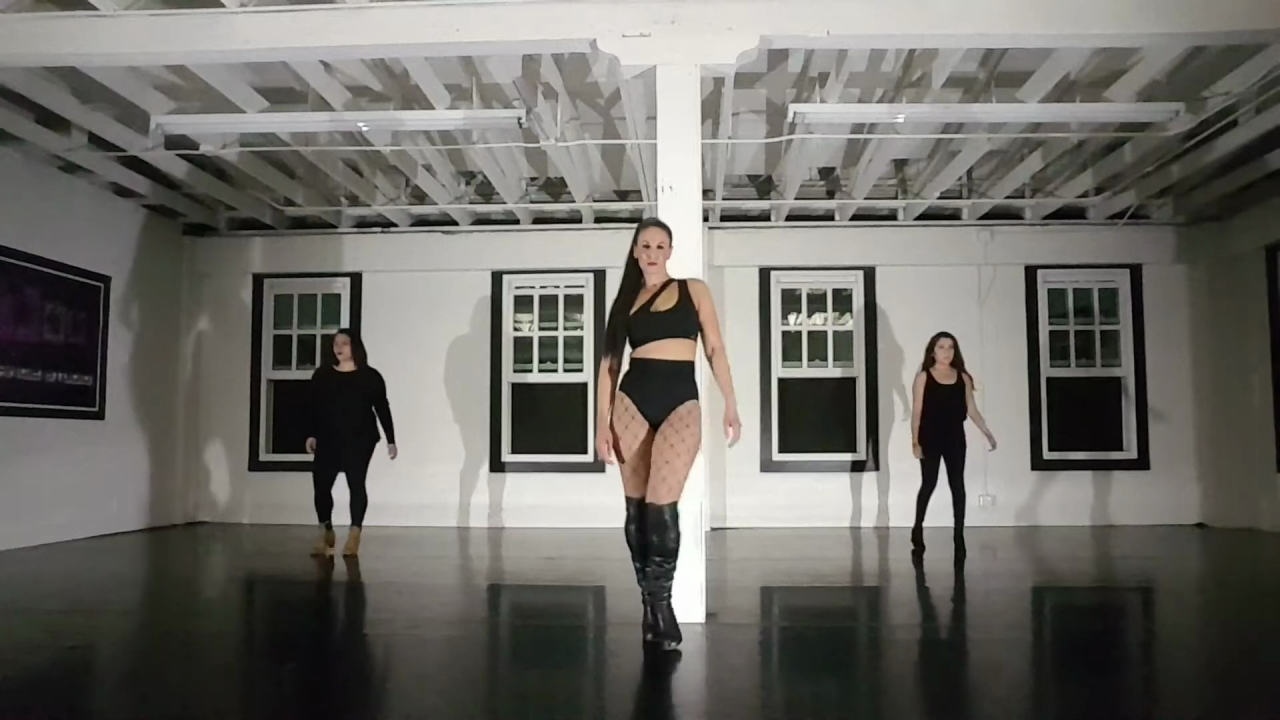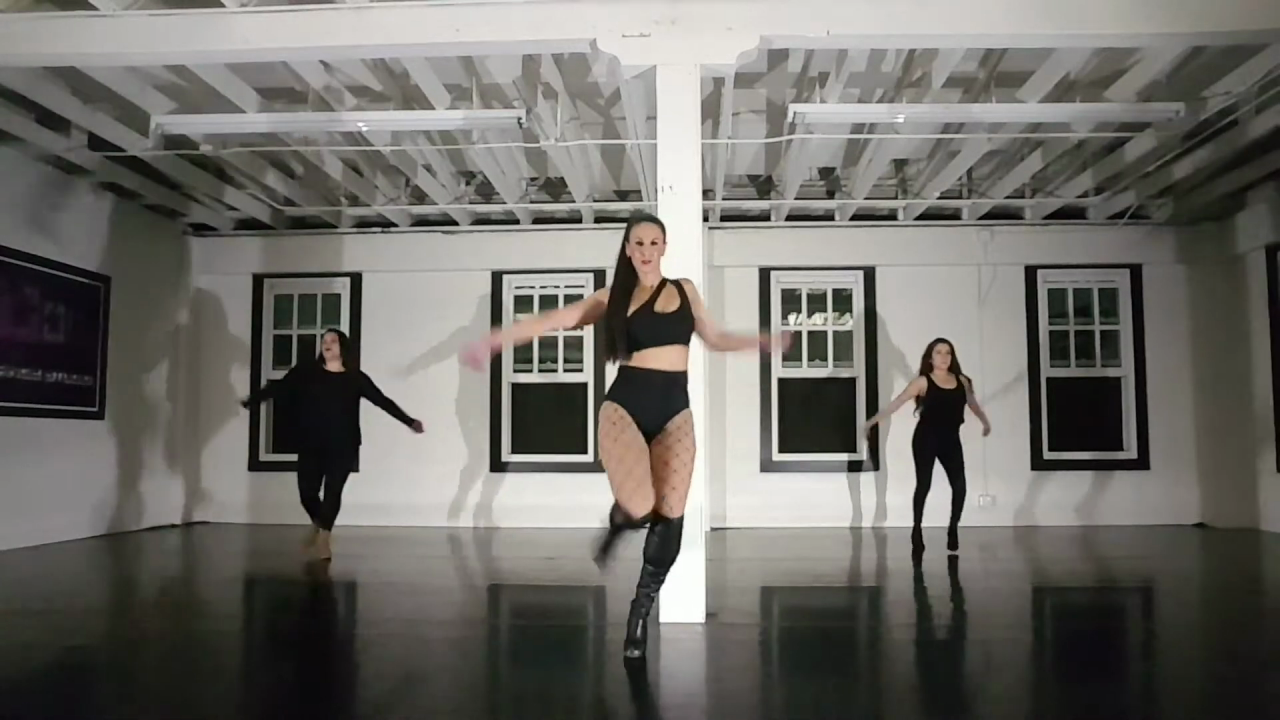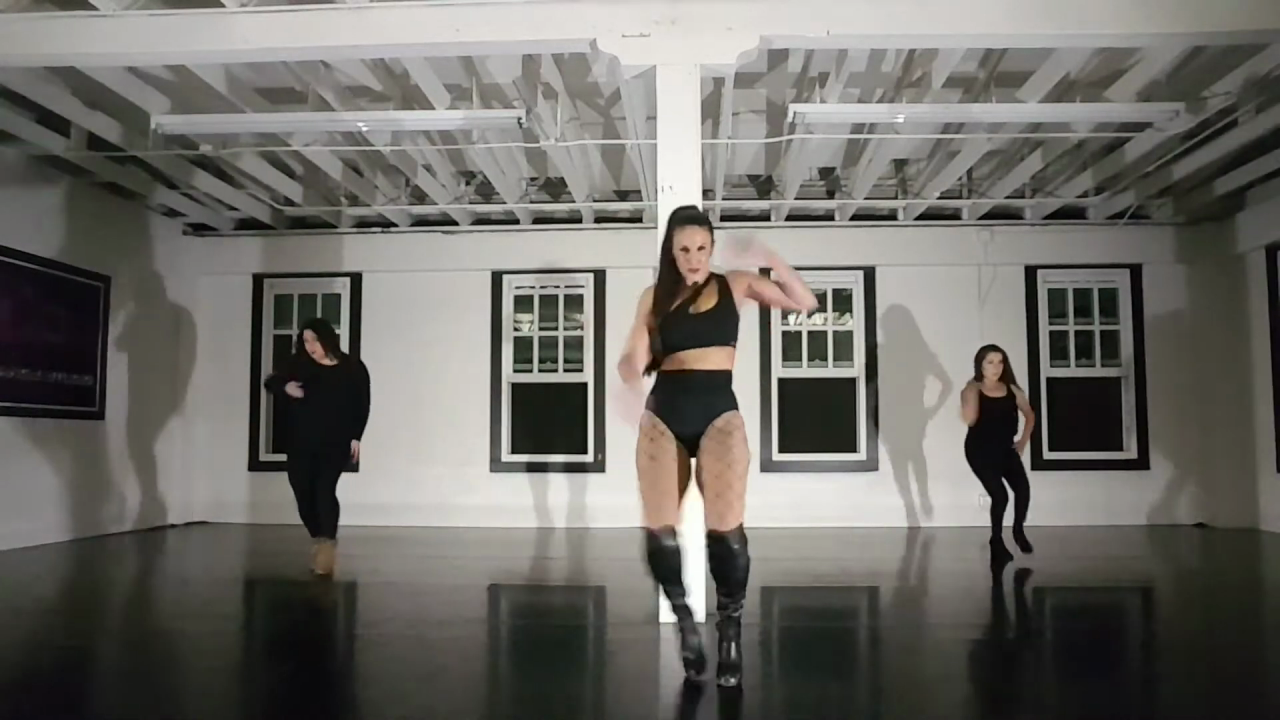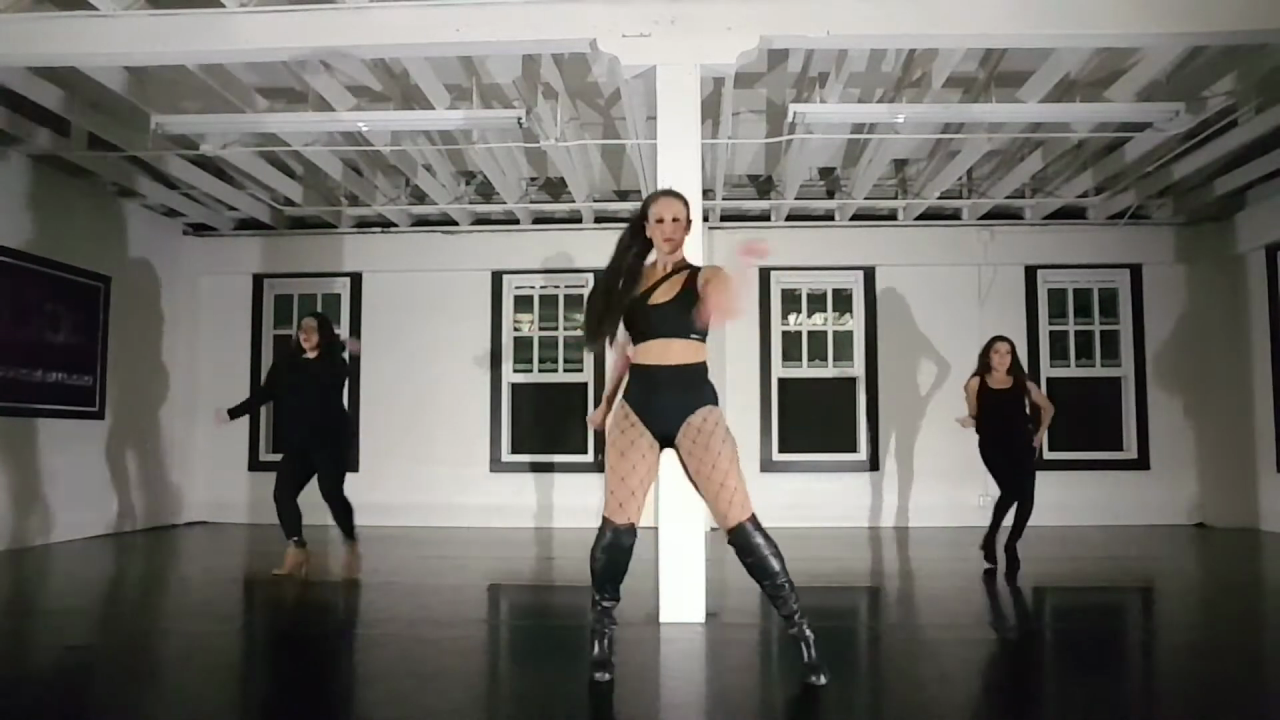
dt=1s
person 1, frame 1
left shoulder: (693, 289)
right shoulder: (625, 299)
left elbow: (715, 349)
right elbow: (609, 363)
left wrist: (731, 406)
right wrist: (603, 422)
left hip: (681, 401)
right hip: (632, 401)
left knee: (662, 503)
right knee: (637, 505)
left ankle: (663, 602)
right ankle: (649, 604)
person 1, frame 2
left shoulder: (686, 292)
right shoulder: (611, 297)
left elbow: (712, 337)
right elbow: (555, 319)
left wrist: (758, 341)
right wrist: (496, 339)
left hip: (675, 409)
right hip: (624, 407)
left knee: (671, 514)
right knee: (638, 508)
left ankle: (642, 608)
right ankle: (617, 526)
person 1, frame 3
left shoulder: (735, 286)
right shoulder: (656, 297)
left elbow: (803, 302)
right elbow: (635, 357)
left wrist: (771, 264)
right wrist: (631, 375)
left hip: (719, 412)
right hip: (665, 413)
left knee: (725, 529)
right knee: (659, 530)
left ankle: (729, 628)
right ankle: (685, 622)
person 1, frame 4
left shoulder: (705, 277)
right shoulder: (631, 278)
left elbow: (718, 321)
left wrist: (735, 270)
right wrist: (608, 399)
left hip: (694, 406)
right hip: (636, 408)
left knee: (740, 522)
right knee: (618, 521)
left ankle: (800, 629)
right ankle: (601, 630)
person 2, frame 1
left shoulder: (370, 376)
right shoulder: (322, 374)
left elbow: (382, 408)
right elbow: (314, 406)
left wrist: (390, 439)
right wrist: (312, 434)
left hip: (359, 440)
right hip: (328, 439)
left knee: (356, 484)
right knee: (321, 485)
left ankle: (354, 535)
right ankle: (326, 534)
person 2, frame 2
left shoulder: (356, 378)
right shoulder: (308, 371)
left elbow: (381, 400)
right elbow: (279, 387)
left wrist: (409, 421)
right wrist: (250, 402)
left hip: (343, 444)
right hip: (311, 442)
left knee: (332, 491)
right knee: (307, 491)
left ankle: (324, 535)
right ankle: (317, 525)
person 2, frame 3
left shoulder: (354, 369)
right shoulder: (300, 365)
left elbow: (362, 406)
right elbow: (271, 383)
left wrist: (356, 437)
right wrist: (285, 387)
left hip: (335, 443)
right hip: (301, 442)
left knee: (323, 492)
right knee: (304, 496)
left ankle: (328, 549)
right ankle: (319, 541)
person 2, frame 4
left shoulder: (333, 363)
right shoulder: (288, 362)
right elbow: (265, 394)
right wrist: (232, 413)
left hip: (330, 440)
right hip: (298, 442)
left knee: (332, 494)
right knee: (283, 494)
left ankle: (351, 548)
right ankle: (298, 551)
person 3, frame 1
left shoulder: (963, 378)
right shoulder: (923, 377)
left elbow: (971, 410)
right elbow: (916, 410)
left wrist: (987, 433)
right wrist: (915, 440)
left hip: (955, 437)
right hip: (930, 437)
left knee: (957, 485)
right knee: (929, 484)
left ankle: (959, 537)
right ankle: (917, 530)
person 3, frame 2
left shoulder: (961, 381)
right shoulder: (923, 382)
left elbow: (972, 403)
right elbow: (897, 402)
left wrist: (985, 421)
right wrist: (873, 421)
left hip: (951, 439)
right hip: (926, 438)
left knee: (960, 486)
right knee: (924, 485)
left ankle: (952, 533)
right ankle: (917, 531)
person 3, frame 3
left shoulder: (1012, 389)
right shoulder: (972, 391)
left elbow: (1029, 414)
right elbow: (968, 418)
left wrist: (1024, 439)
right wrist: (972, 393)
left hip: (1006, 448)
right hip: (980, 450)
left knee: (1023, 489)
right knee: (999, 495)
left ankle: (1018, 531)
right ankle: (997, 542)
person 3, frame 4
left shoulder: (1022, 383)
right shoulder: (976, 383)
left elbow: (1047, 407)
right elbow: (972, 415)
left wrist: (1040, 433)
right wrist: (968, 421)
left hip: (1021, 445)
right hip: (992, 445)
left knee: (1026, 497)
right knee: (1010, 493)
left ankle: (1011, 547)
right ankle: (990, 538)
